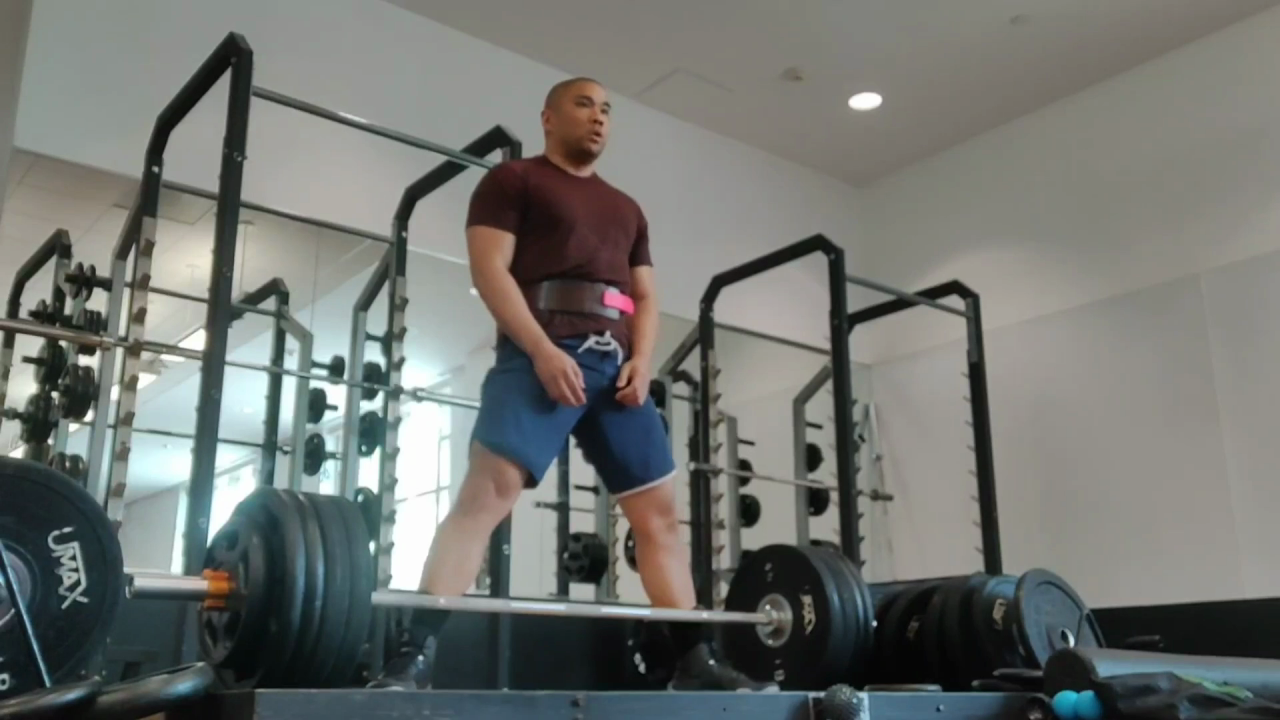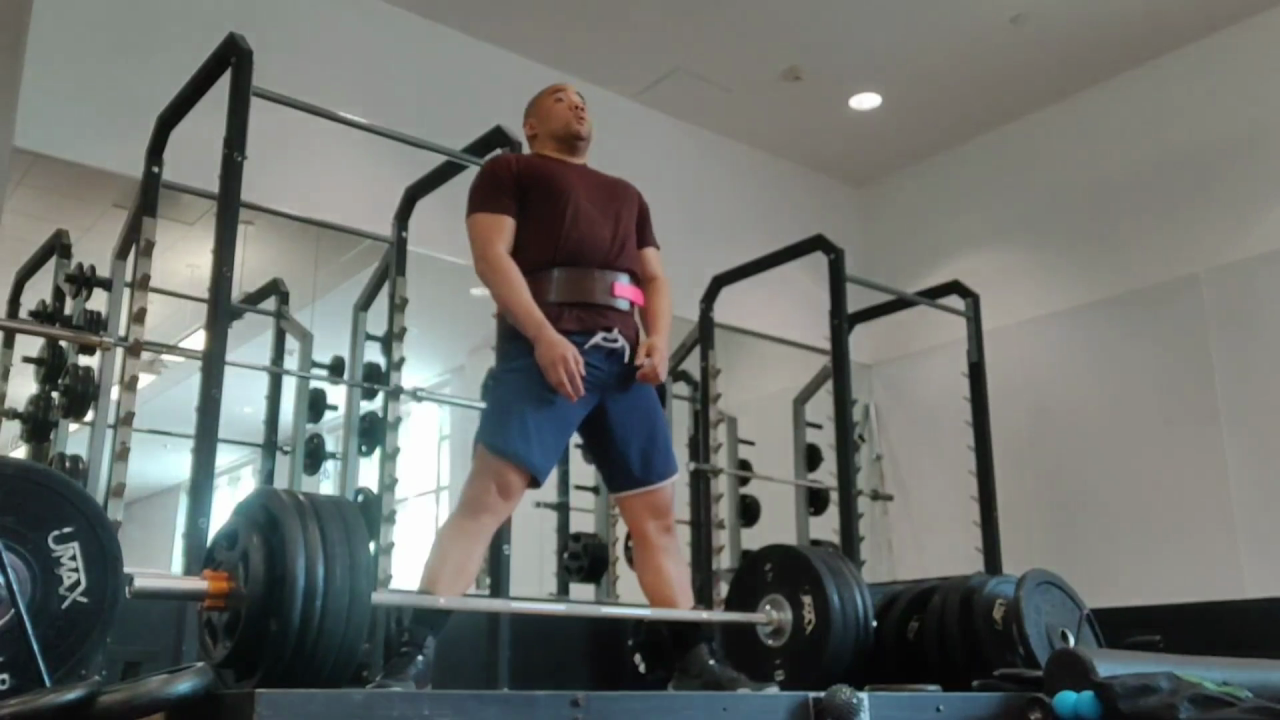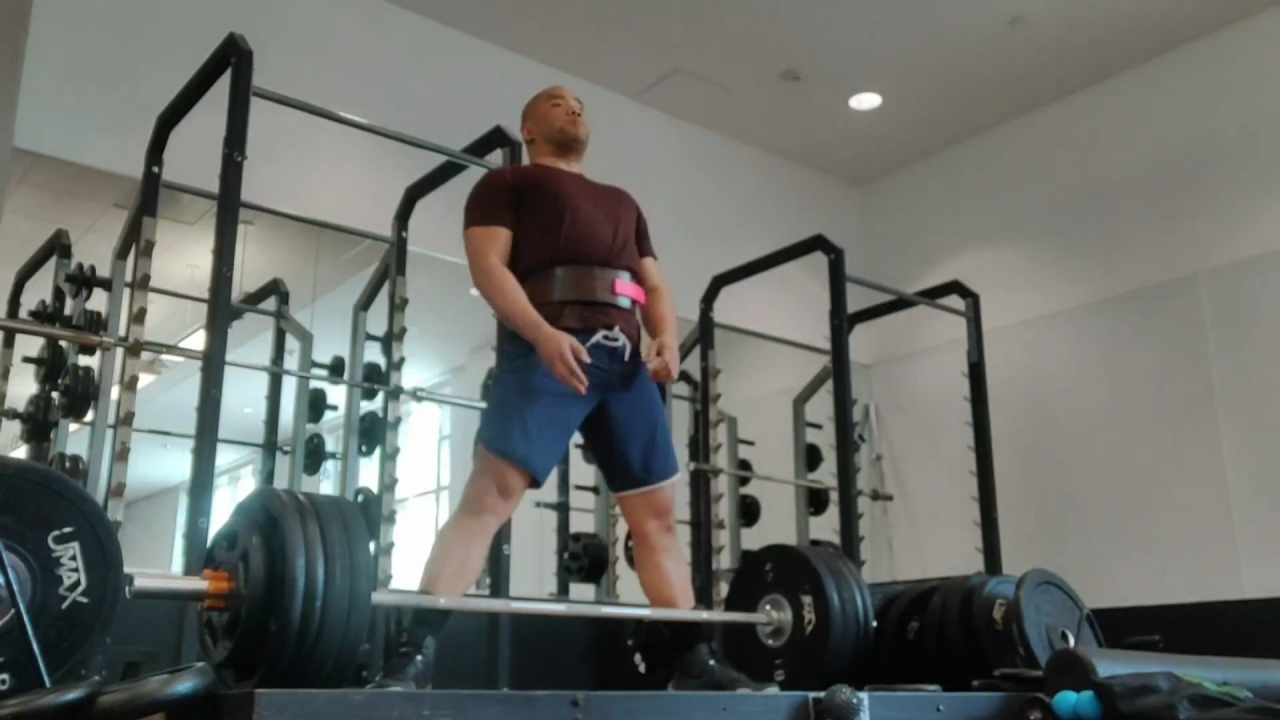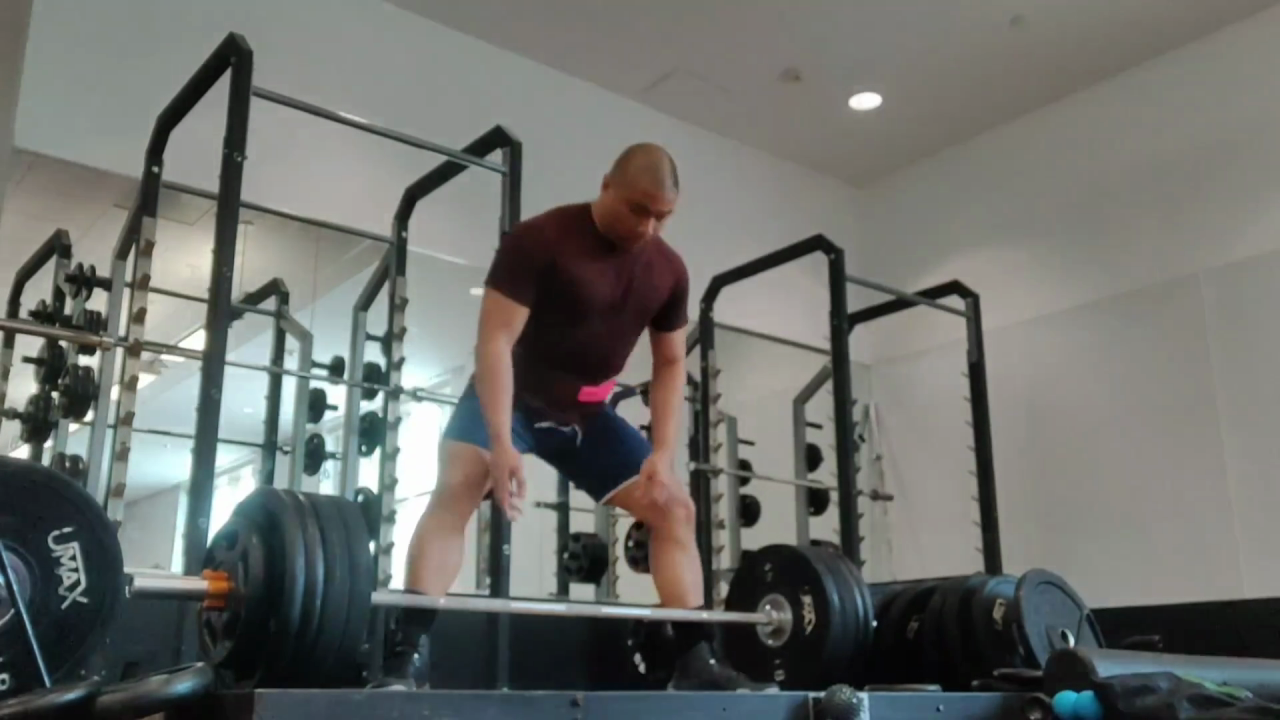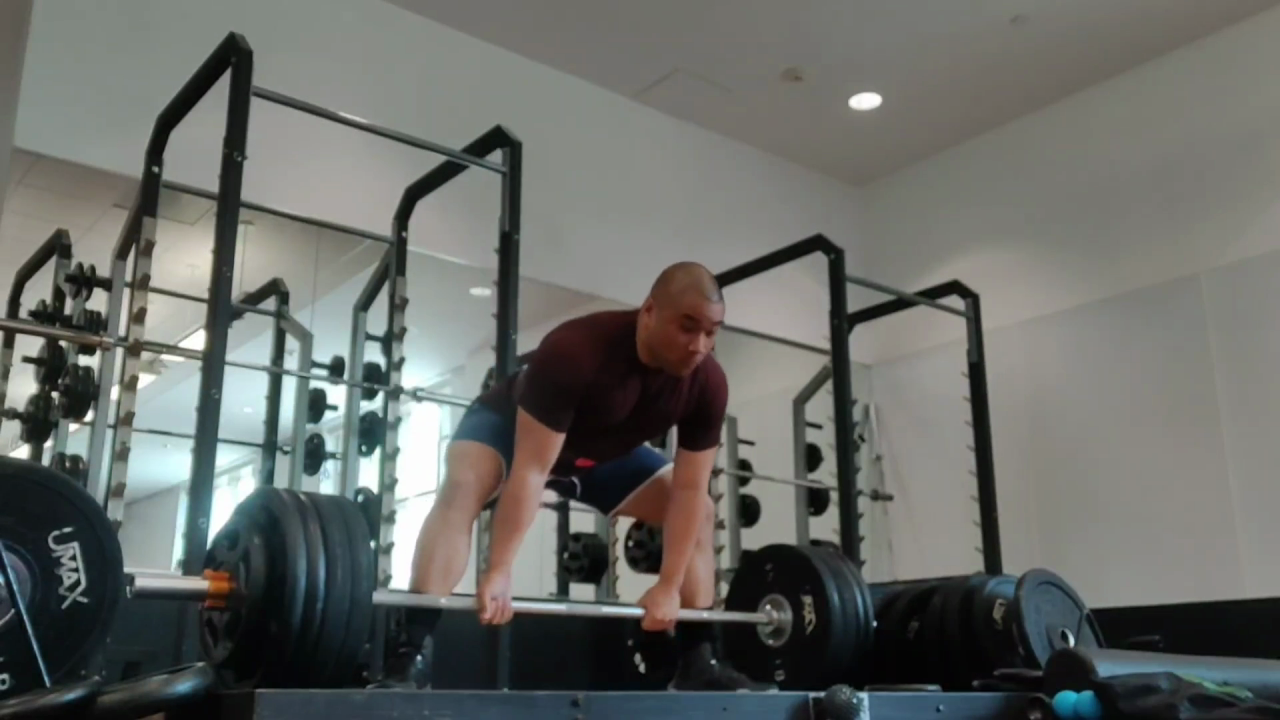
dt=1s
person 1, frame 1
left shoulder: (626, 208)
right shoulder: (512, 180)
left elbow: (645, 296)
right elbow: (489, 269)
left wrist: (641, 360)
right wrist: (543, 351)
left hip: (614, 365)
right hip: (540, 356)
left knee: (661, 511)
right knee: (486, 490)
left ankle: (695, 660)
right ankle: (415, 654)
person 1, frame 2
left shoulder: (625, 194)
right shoulder: (509, 171)
left elbow: (655, 278)
right elbow: (491, 255)
left wrist: (658, 338)
right wrist: (543, 335)
left hip: (621, 355)
right hip: (545, 347)
left knee: (657, 512)
right knee: (488, 493)
left ankle: (694, 660)
right ankle: (413, 654)
person 1, frame 3
left shoulder: (621, 202)
right shoulder: (507, 183)
left elbow: (654, 284)
right elbow: (487, 264)
left wrist: (667, 338)
right wrist: (541, 333)
left hip: (624, 357)
right hip: (548, 348)
left knee: (658, 512)
right knee: (490, 494)
left ankle: (694, 659)
right ankle: (413, 653)
person 1, frame 4
left shoulder: (668, 270)
right shoulder: (539, 240)
left elbow: (670, 362)
right elbow: (495, 340)
left wrist: (662, 450)
right wrist: (500, 442)
left hip: (588, 414)
right hip: (517, 400)
left knee: (675, 506)
right knee: (456, 489)
left ankle: (695, 658)
right ankle: (409, 654)
person 1, frame 5
left shoulder: (707, 383)
right shoulder: (575, 351)
left elbow: (689, 488)
right elbow: (531, 469)
left wrist: (669, 586)
right wrist: (498, 571)
left hip: (602, 451)
right hip: (511, 422)
left knee: (700, 510)
right knee: (463, 487)
left ankle: (699, 661)
right ankle: (413, 658)
